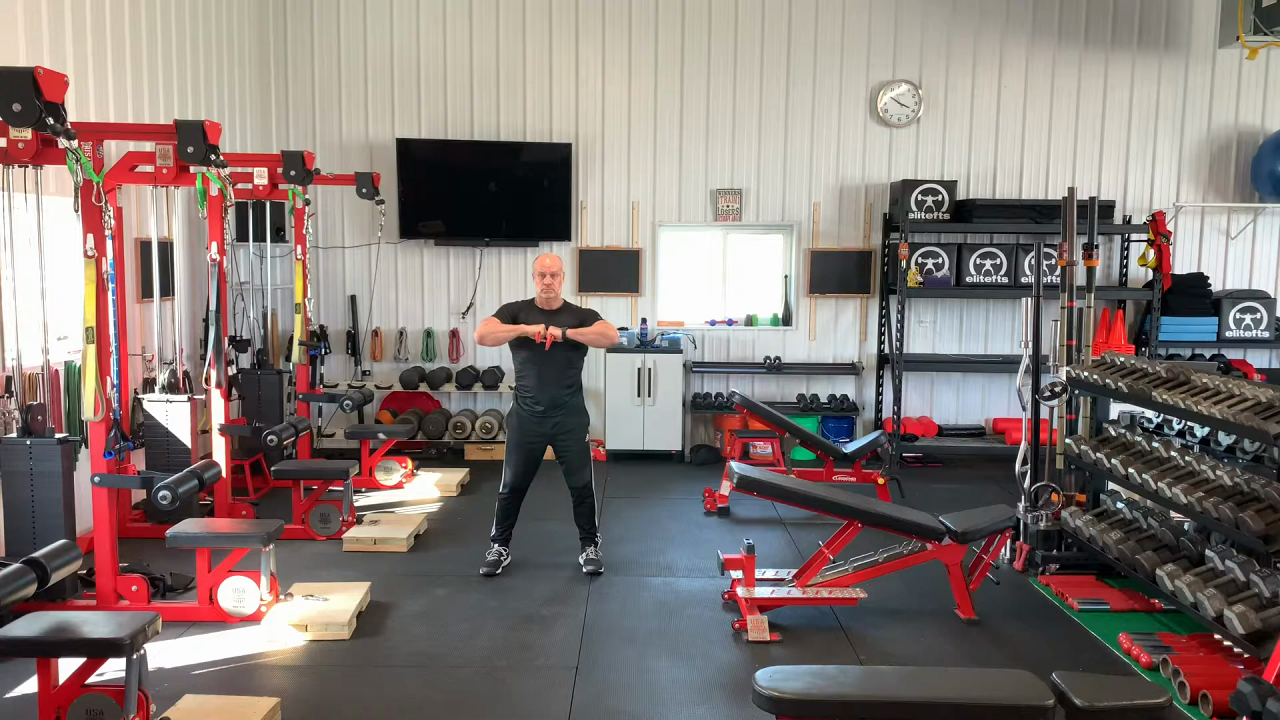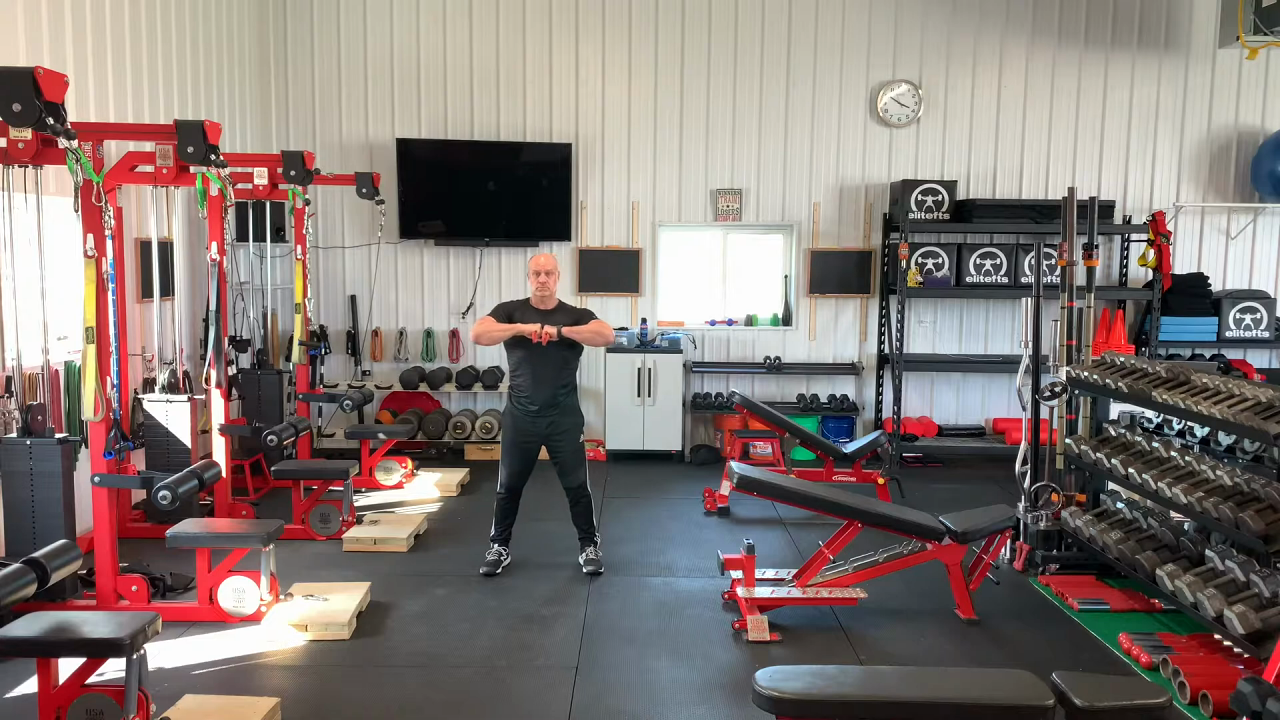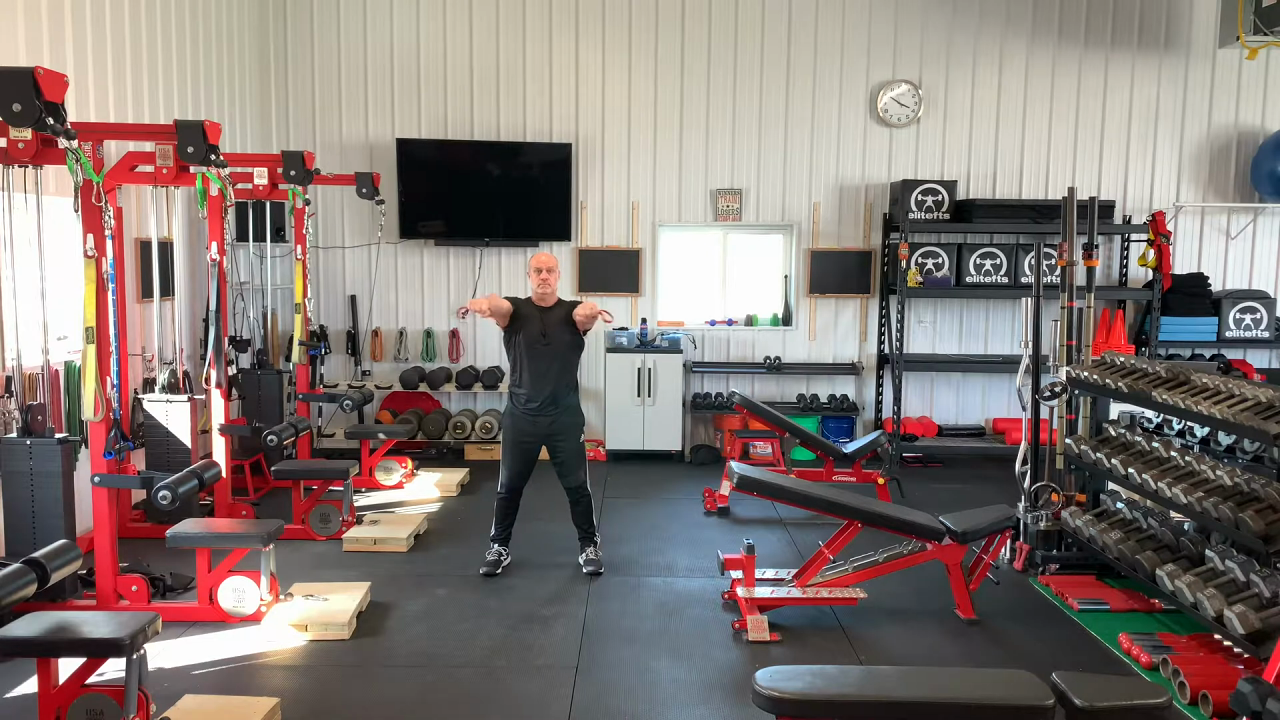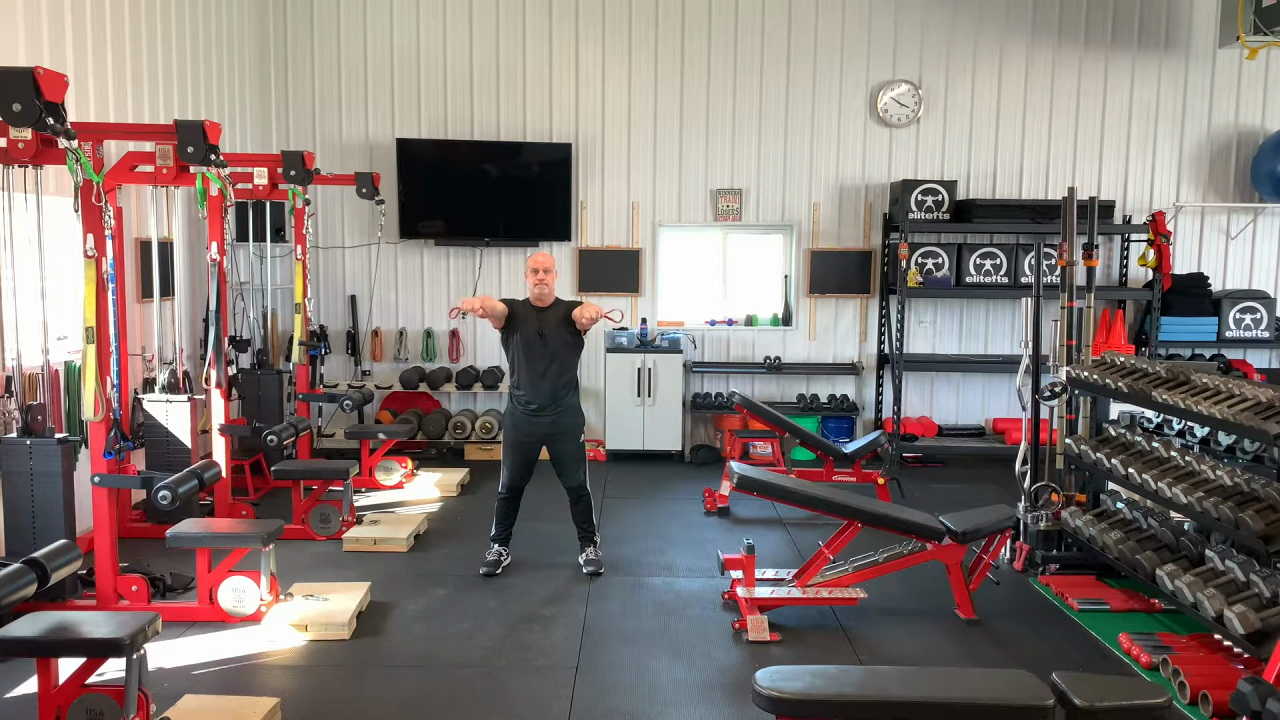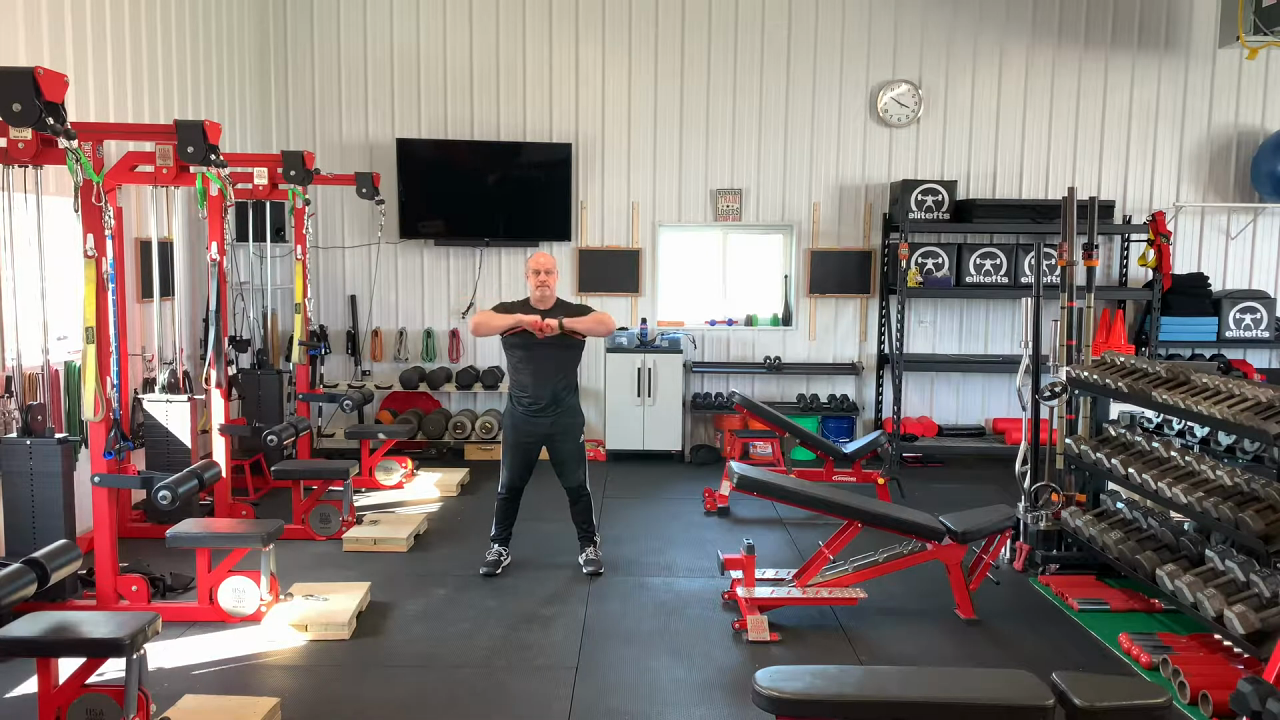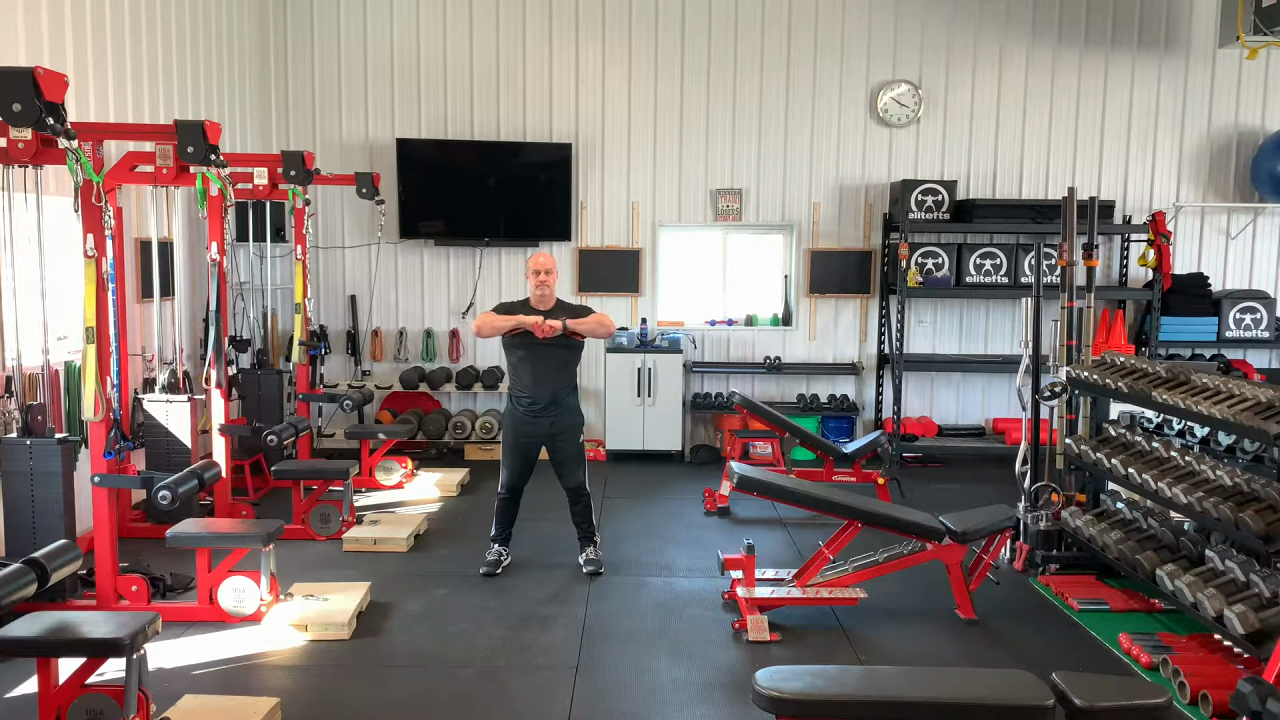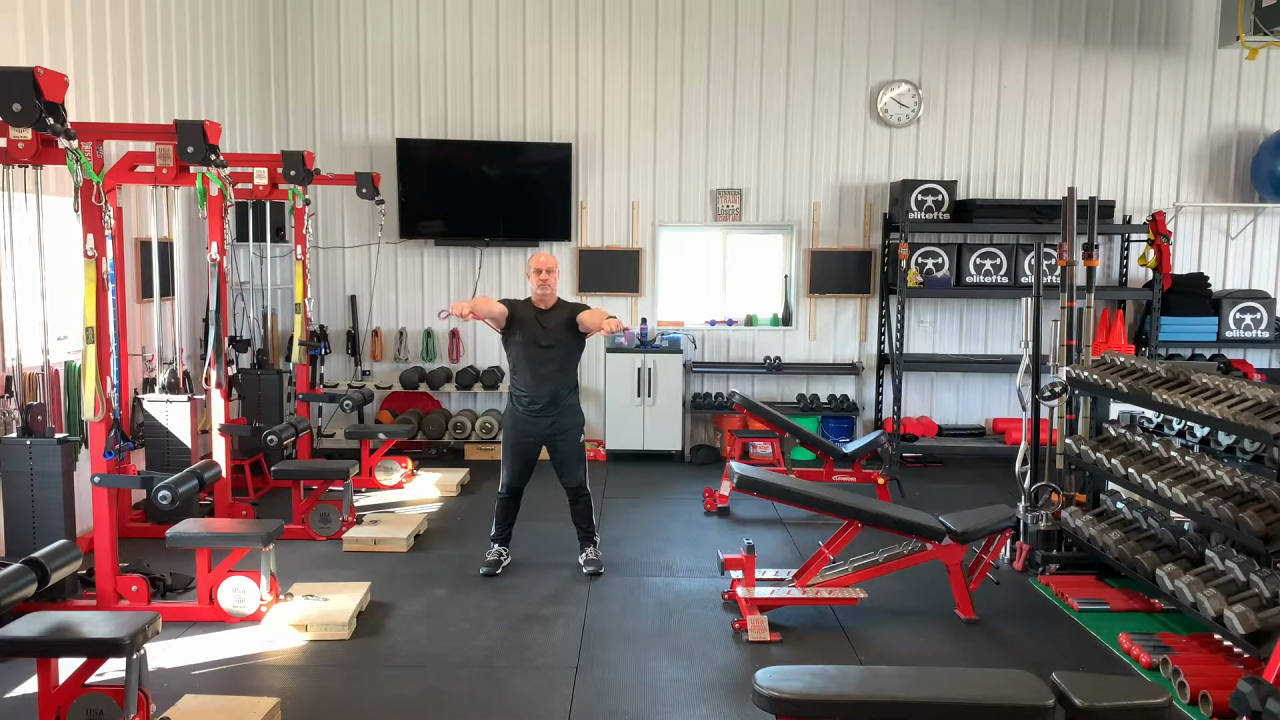
dt=0.5s
person 1, frame 1
left shoulder: (581, 315)
right shoulder: (516, 311)
left elbow: (611, 336)
right elbow: (481, 335)
left wrist: (565, 333)
right wrist: (526, 329)
left hip: (570, 418)
right hip: (526, 417)
left knee: (581, 486)
right knee: (512, 486)
left ankle: (589, 546)
right ankle: (499, 547)
person 1, frame 2
left shoulder: (576, 316)
right shoulder: (511, 311)
left elbow: (607, 335)
right elbow: (477, 334)
left wrist: (559, 330)
right wrist: (522, 328)
left hip: (564, 418)
right hip: (520, 417)
left knee: (577, 486)
right knee: (508, 486)
left ankle: (589, 546)
right ankle: (499, 547)
person 1, frame 3
left shoulder: (571, 311)
right shoulder: (516, 309)
left elbow: (586, 313)
right elbow: (498, 306)
left wrist: (589, 311)
right wrist: (485, 304)
left hip: (565, 417)
right hip: (521, 416)
left knee: (577, 486)
right knee: (509, 486)
left ankle: (589, 546)
right ankle: (498, 547)
person 1, frame 4
left shoulder: (570, 311)
right shoulder: (513, 311)
left elbow: (585, 312)
right elbow: (493, 307)
left wrist: (591, 312)
right wrist: (478, 304)
left hip: (565, 417)
right hip: (521, 417)
left knee: (577, 486)
right knee: (510, 487)
left ankle: (588, 546)
right ankle: (499, 547)
person 1, frame 5
left shoulder: (573, 312)
right shoulder: (511, 311)
left elbow: (608, 325)
right elbow: (476, 326)
left wrist: (561, 324)
right wrist: (521, 319)
left hip: (565, 418)
right hip: (521, 418)
left knee: (577, 486)
right knee: (510, 487)
left ankle: (589, 547)
right ankle: (499, 547)
person 1, frame 6
left shoulder: (574, 313)
right shoulder: (510, 311)
left elbow: (608, 327)
right elbow: (479, 327)
left wrist: (564, 324)
right wrist: (523, 320)
left hip: (565, 418)
right hip: (520, 418)
left knee: (576, 487)
right knee: (509, 487)
left ankle: (589, 547)
right ankle: (499, 548)
person 1, frame 7
left shoulder: (573, 312)
right shoulder: (514, 311)
left elbow: (592, 317)
right elbow: (490, 307)
left wrist: (608, 320)
right wrist: (470, 306)
left hip: (565, 418)
right hip: (521, 417)
left knee: (576, 486)
right knee: (510, 487)
left ankle: (588, 547)
right ankle: (499, 547)
